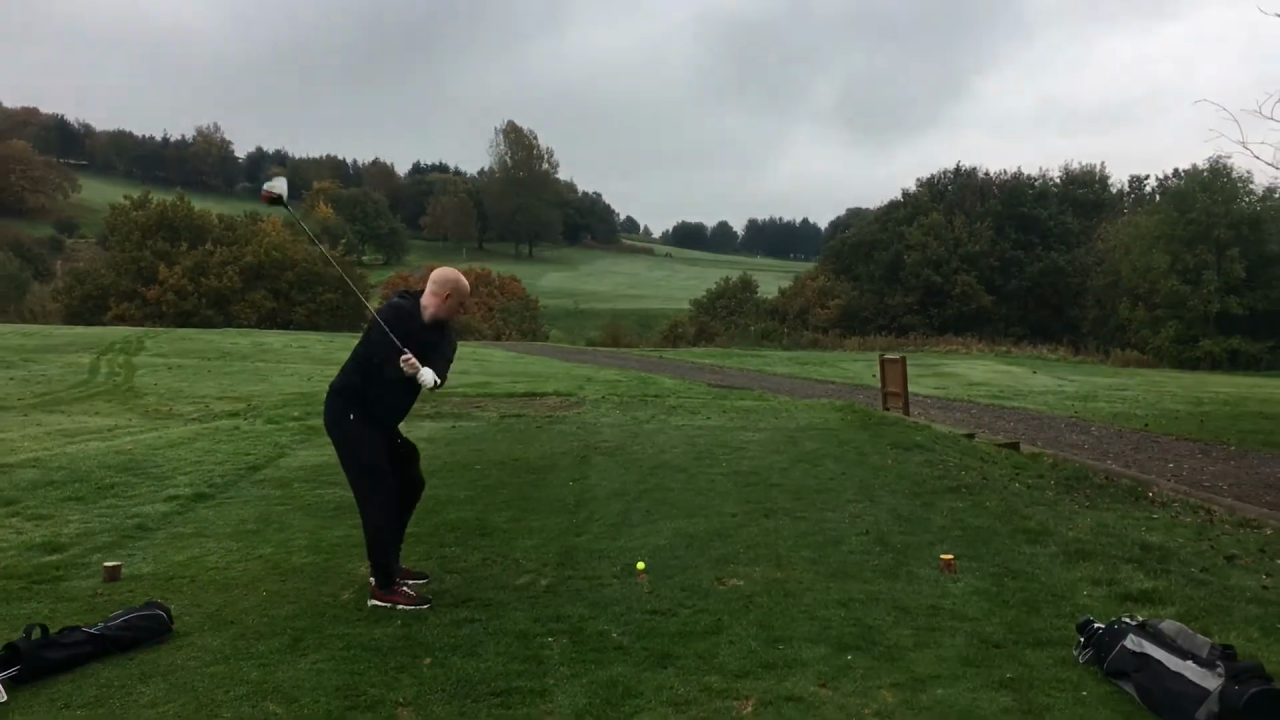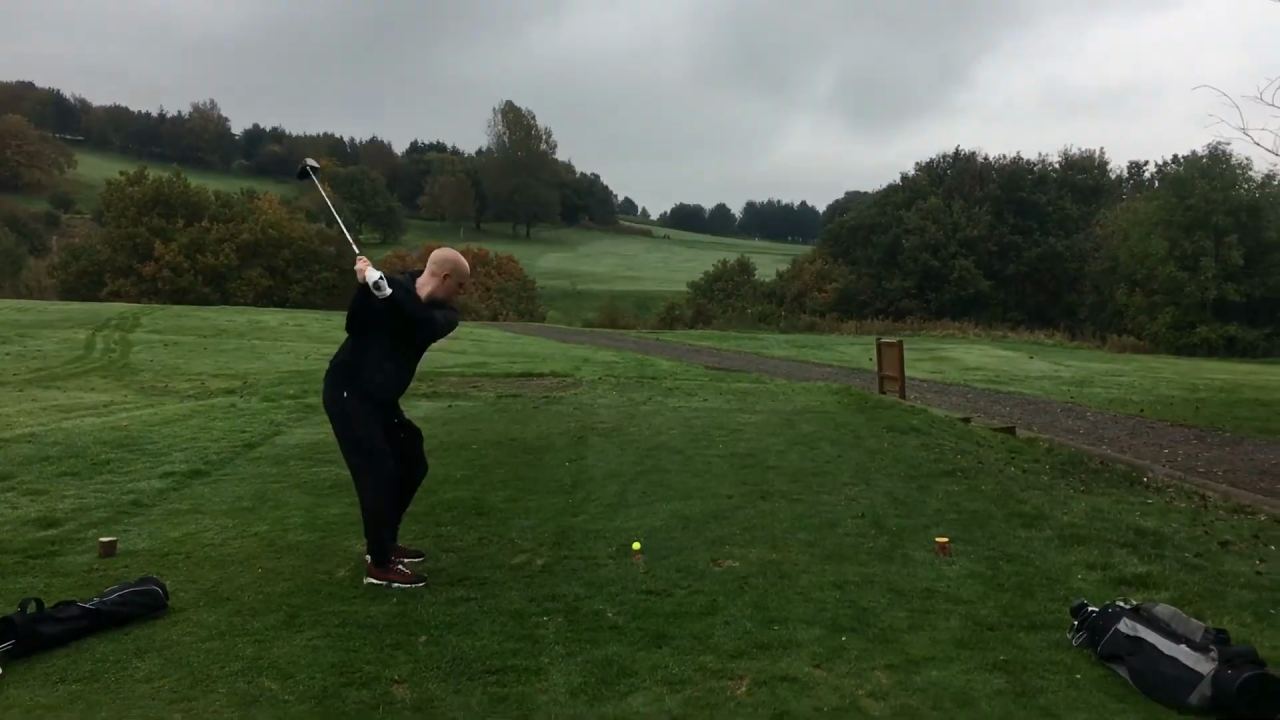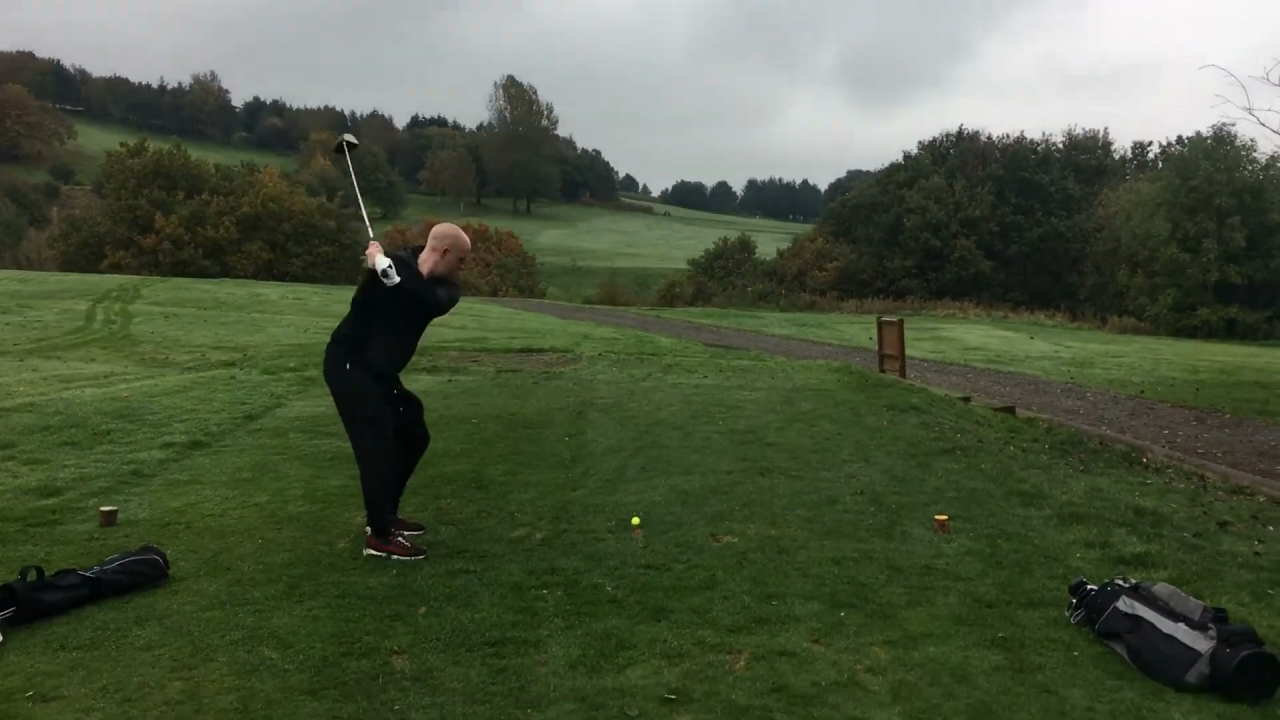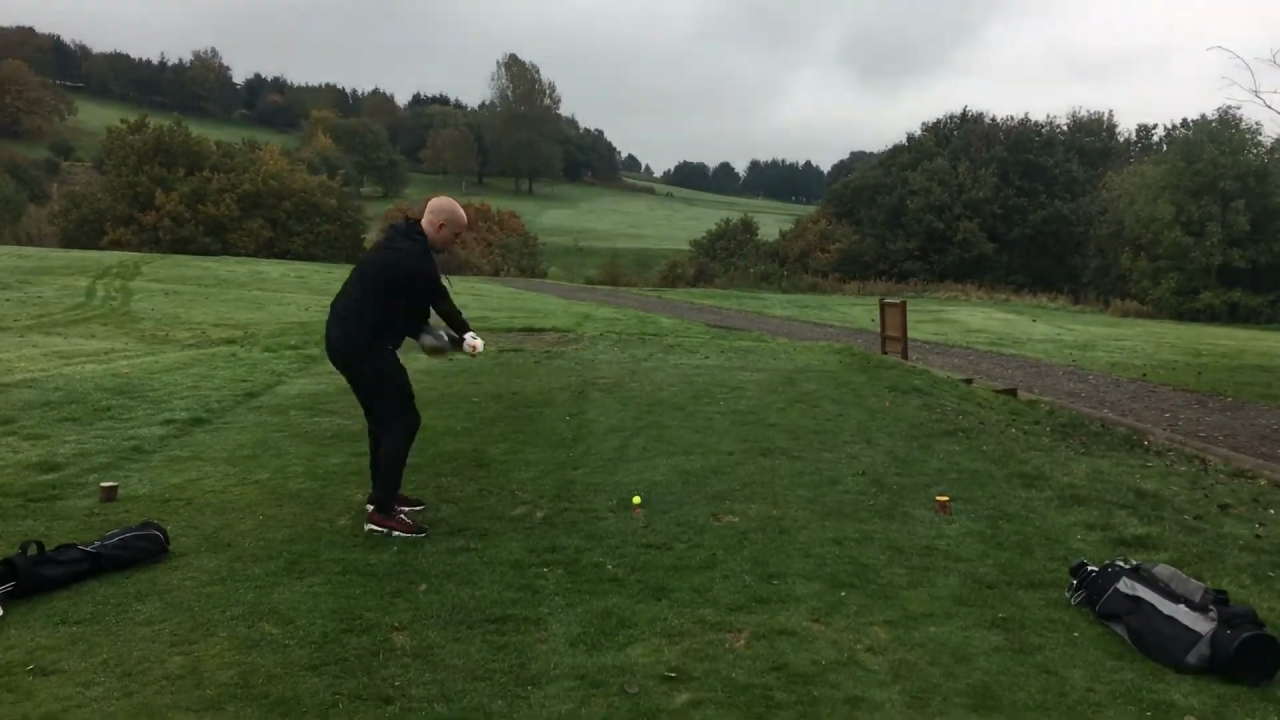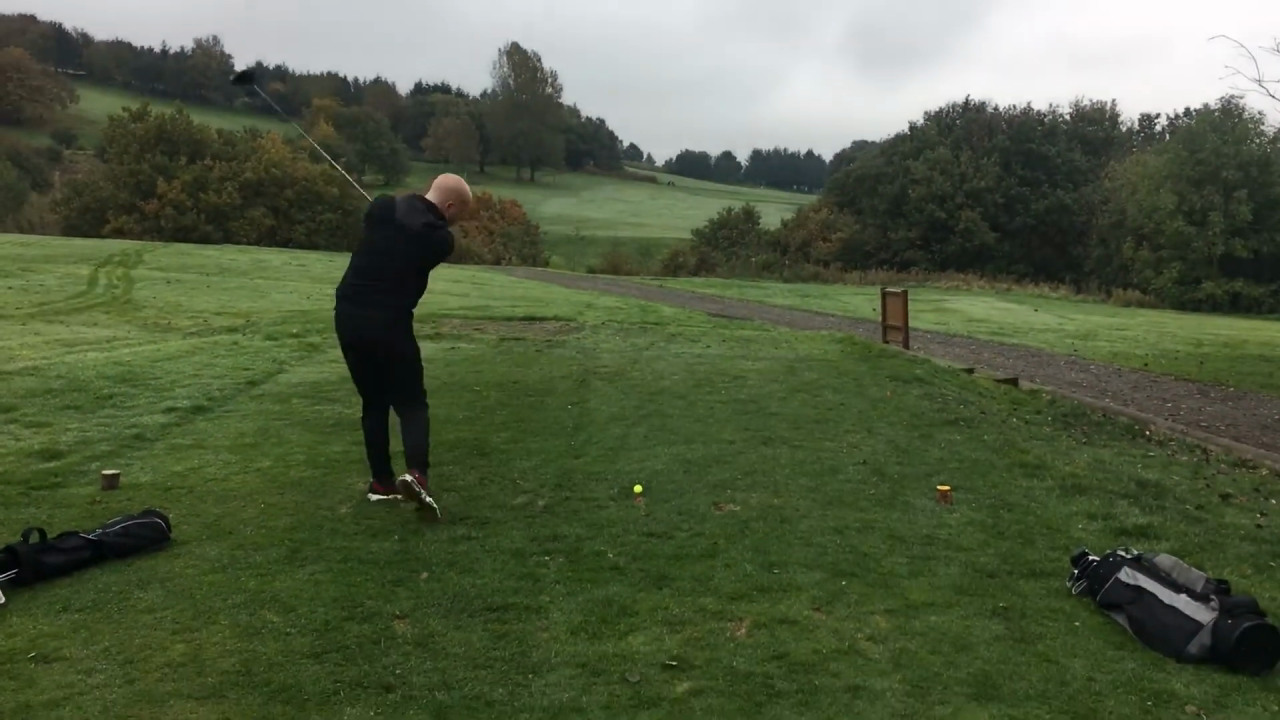
dt=0.2s
person 1, frame 1
left shoulder: (441, 332)
right shoulder: (395, 314)
left elbow: (439, 370)
right elbow: (383, 369)
left wrist: (425, 373)
right wrist: (406, 372)
left hip: (379, 417)
right hip: (350, 413)
left knee: (409, 484)
right knee: (379, 494)
left ankle: (387, 565)
right ankle: (384, 586)
person 1, frame 2
left shoulder: (444, 312)
right shoulder: (393, 288)
left elbow: (425, 325)
right elbow: (356, 328)
left wrist: (380, 287)
right wrist: (365, 286)
left hip: (383, 399)
right hip: (348, 392)
left knee: (412, 465)
right knee: (377, 474)
left ankle: (384, 543)
right ankle: (380, 564)
person 1, frame 3
left shoulder: (445, 289)
right shoulder: (394, 266)
left elbow: (429, 301)
right elbow: (362, 309)
left wrist: (388, 272)
right wrist: (375, 271)
left hip: (382, 371)
right hip: (349, 364)
left knee: (414, 437)
right knee: (378, 446)
left ankle: (383, 515)
right ankle: (379, 535)
person 1, frame 4
left shoulder: (410, 247)
right shoulder: (409, 253)
left elbow: (438, 302)
right elbow: (418, 310)
left wrist: (463, 334)
right wrist: (464, 336)
left hip: (347, 335)
right hip: (361, 342)
left knee: (388, 415)
right knee: (400, 419)
left ankle: (382, 493)
right ankle: (382, 512)
person 1, frame 5
left shoulder: (384, 207)
right shoulder: (441, 239)
left hip: (349, 317)
right hip: (389, 324)
left knee: (374, 400)
right knee: (411, 402)
left ankle: (381, 480)
right ankle: (416, 473)
